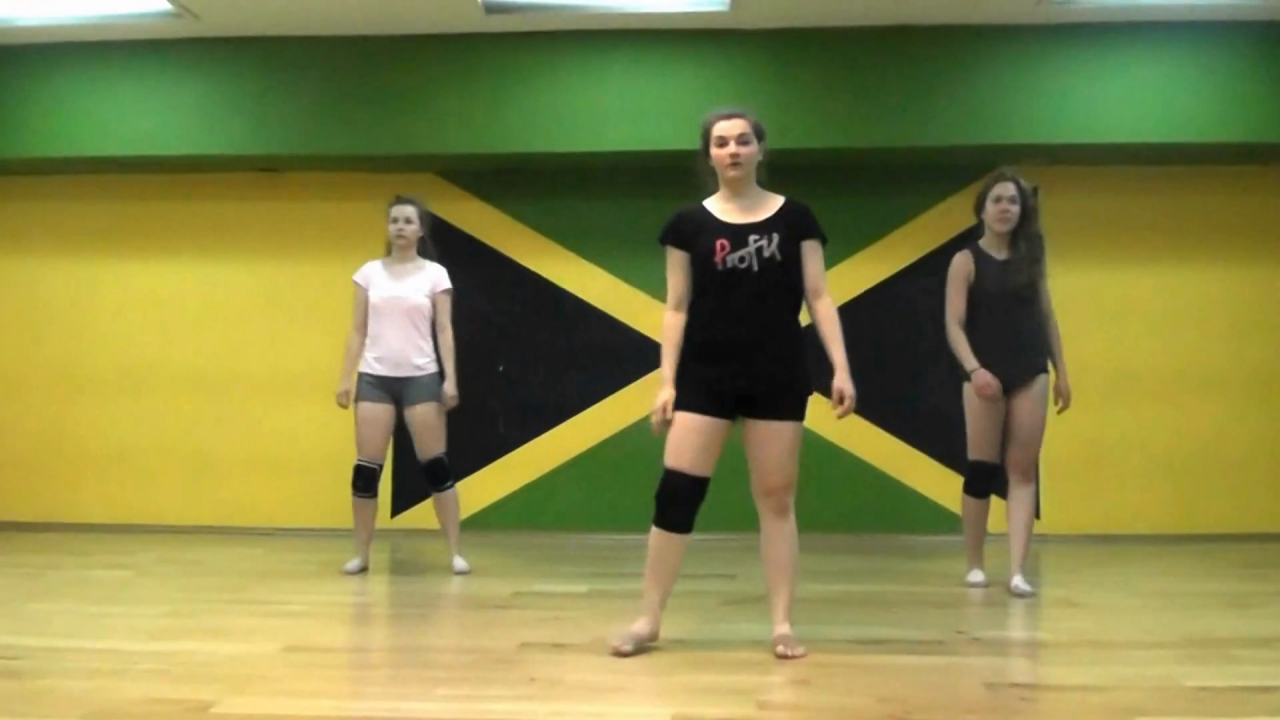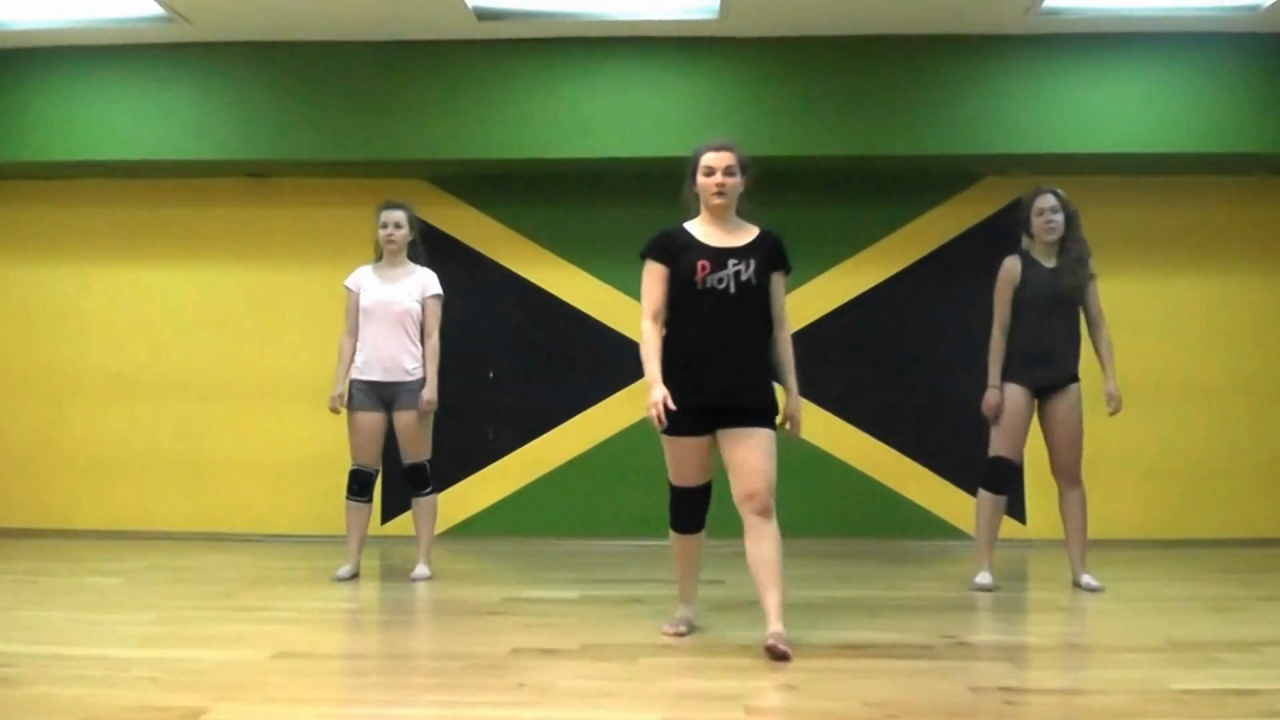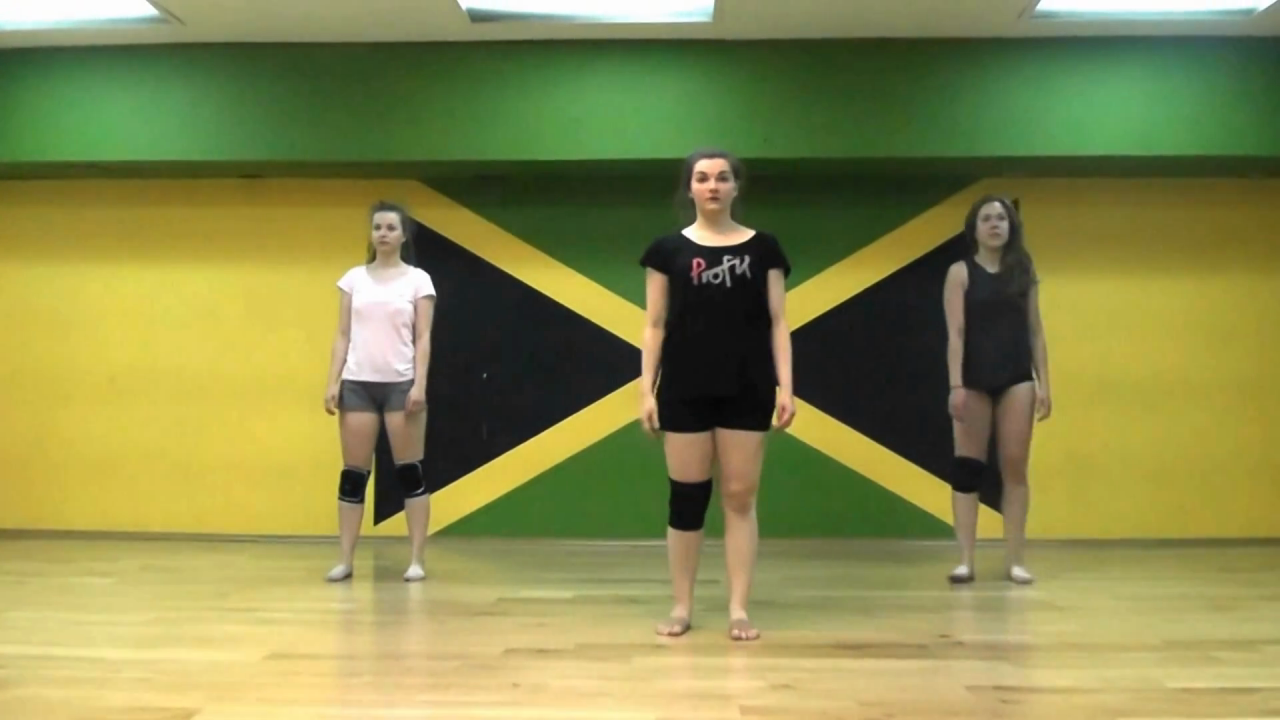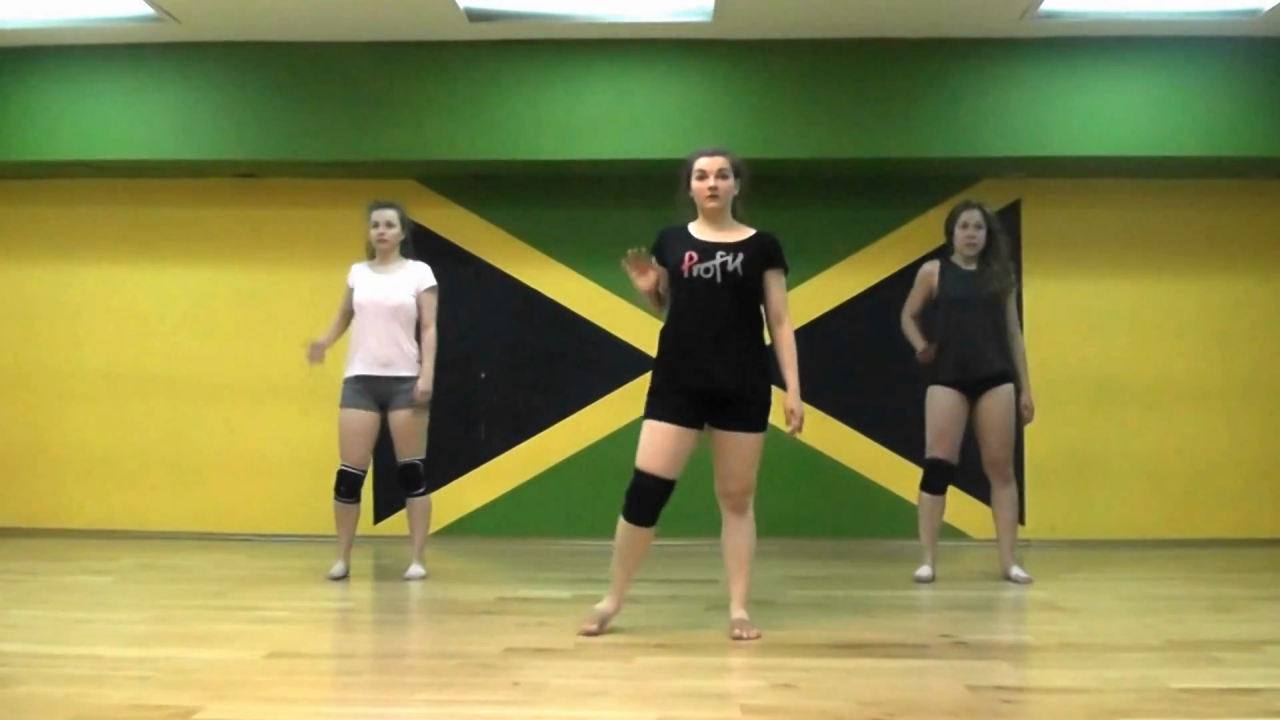
dt=0.7s
person 1, frame 1
left shoulder: (795, 216)
right shoulder: (689, 224)
left elbow: (819, 297)
right elbow: (677, 308)
left wrist: (841, 368)
right wrist: (666, 380)
left hip: (778, 378)
right hip: (707, 376)
left knee: (776, 499)
right knee: (676, 491)
left ankle: (782, 624)
right ankle: (648, 619)
person 1, frame 2
left shoulder: (767, 245)
right shoulder: (669, 243)
left elbow: (778, 325)
right elbow: (652, 319)
left wrist: (792, 392)
right wrist: (654, 381)
left hip: (749, 393)
right hip: (685, 392)
left knee: (757, 502)
right knee: (687, 500)
left ankle: (774, 622)
right ankle: (686, 606)
person 1, frame 3
left shoulder: (763, 247)
right shoulder: (668, 249)
left elbow: (777, 322)
right elbow: (655, 324)
left wrist: (785, 386)
right wrist: (646, 389)
left hip: (746, 390)
right hip: (685, 389)
left knee: (740, 496)
right knee: (687, 496)
left ankle: (739, 608)
right ankle: (681, 606)
person 1, frame 4
left shoulder: (762, 246)
right shoulder: (670, 242)
left elbow: (779, 321)
left wrist: (793, 388)
right wrist: (647, 288)
left hip: (743, 388)
right hip: (677, 383)
left knee: (737, 497)
right knee: (645, 489)
left ankle: (739, 608)
right ankle: (612, 598)
person 2, frame 1
left shoulder: (1032, 257)
right shoulder: (966, 261)
left elbow: (1047, 317)
right elbow: (954, 325)
left wrist: (1061, 373)
right wrist: (975, 370)
left hip: (1030, 374)
right hip: (985, 374)
left knee: (1022, 471)
right knee: (982, 468)
left ankle: (1016, 570)
right ankle: (975, 563)
person 2, frame 2
left shoulder: (1079, 268)
right shoulder: (1014, 266)
left elbow: (1097, 325)
right elbow: (1000, 329)
left wrist: (1110, 379)
right wrist: (992, 384)
left hip: (1063, 380)
right hip: (1017, 377)
left knee: (1069, 473)
right knee: (1001, 466)
left ankle: (1079, 568)
right ankle: (984, 565)
person 2, frame 3
left shoulder: (1023, 272)
right shoulder: (960, 272)
left elbow: (1035, 332)
right elbow: (955, 333)
left wrist: (1043, 384)
right wrist: (956, 385)
left hip: (1016, 380)
right hip: (973, 381)
left knee: (1015, 469)
right knee: (968, 467)
left ankle: (1014, 559)
right ankle: (965, 560)
person 2, frame 4
left shoulder: (1001, 274)
right shoulder: (934, 271)
left elbow: (1014, 334)
right elbow: (908, 317)
left wrist: (1025, 388)
right wrist: (921, 346)
left hip: (995, 379)
right hip: (947, 378)
left knee: (1001, 469)
right knee: (939, 465)
left ankle: (1009, 561)
right ankle: (928, 559)
person 3, frame 1
left shoulder: (434, 274)
right shoulder: (369, 273)
left elbow: (444, 330)
right elbow: (357, 331)
left wrist: (450, 379)
right wrist: (346, 377)
left hip: (420, 378)
right hip: (375, 379)
left knee: (435, 465)
right knee: (366, 467)
left ankle: (455, 552)
right ankle: (360, 553)
person 3, frame 2
left shoulder: (425, 279)
right shoulder: (360, 277)
left elbow: (431, 338)
right elbow: (350, 334)
left wrist: (431, 385)
right wrist: (339, 382)
left hip: (409, 383)
right hip: (366, 383)
left knee: (417, 471)
right knee: (362, 472)
left ankle: (423, 559)
right ankle: (352, 559)
person 3, frame 3
left shoulder: (418, 280)
right shoulder: (354, 278)
left elbow: (423, 338)
right elbow: (343, 335)
left wrist: (420, 384)
right wrist: (333, 382)
left hip: (400, 384)
right hip: (358, 384)
left knee: (409, 472)
right knee: (353, 473)
left ankle: (416, 559)
right ankle: (345, 559)
person 3, frame 4
left shoulder: (419, 272)
right shoulder: (358, 272)
left elbow: (428, 328)
right elbow: (346, 316)
left wrist: (427, 373)
right wrist: (325, 341)
left hip: (404, 380)
right hip: (360, 380)
left knee: (411, 470)
right knee: (350, 472)
left ankle: (417, 559)
right ankle: (342, 559)
